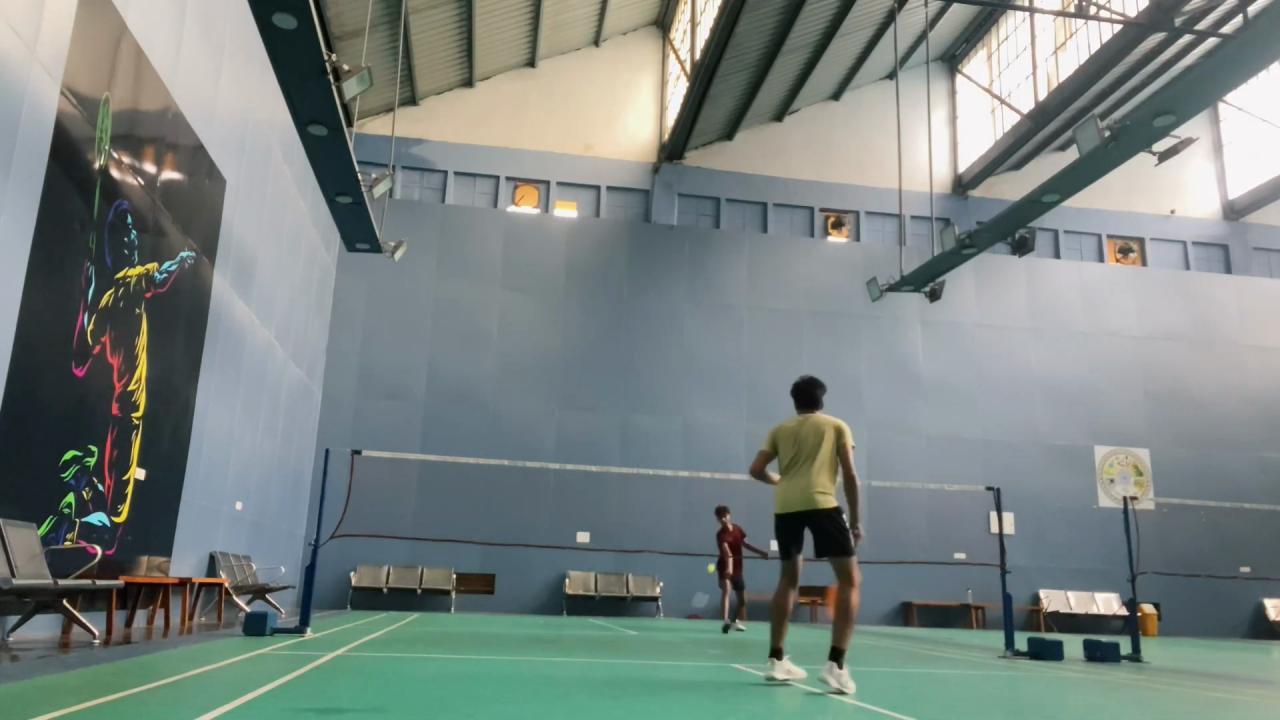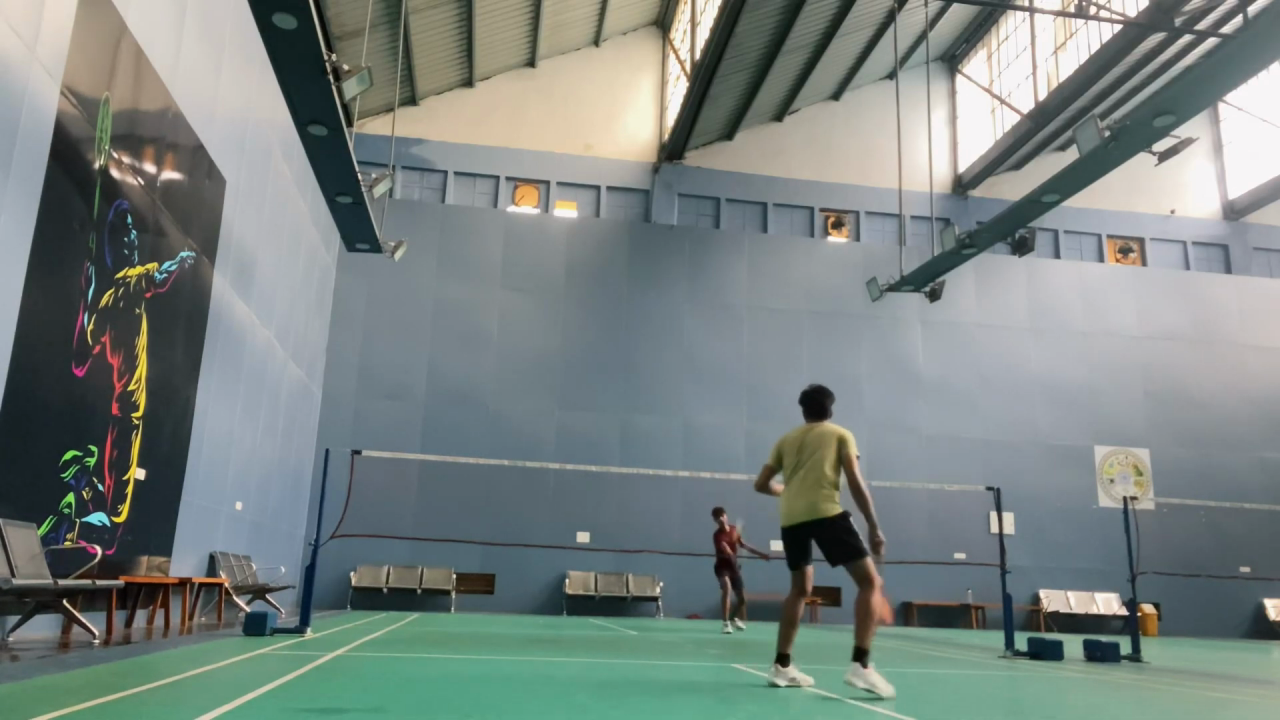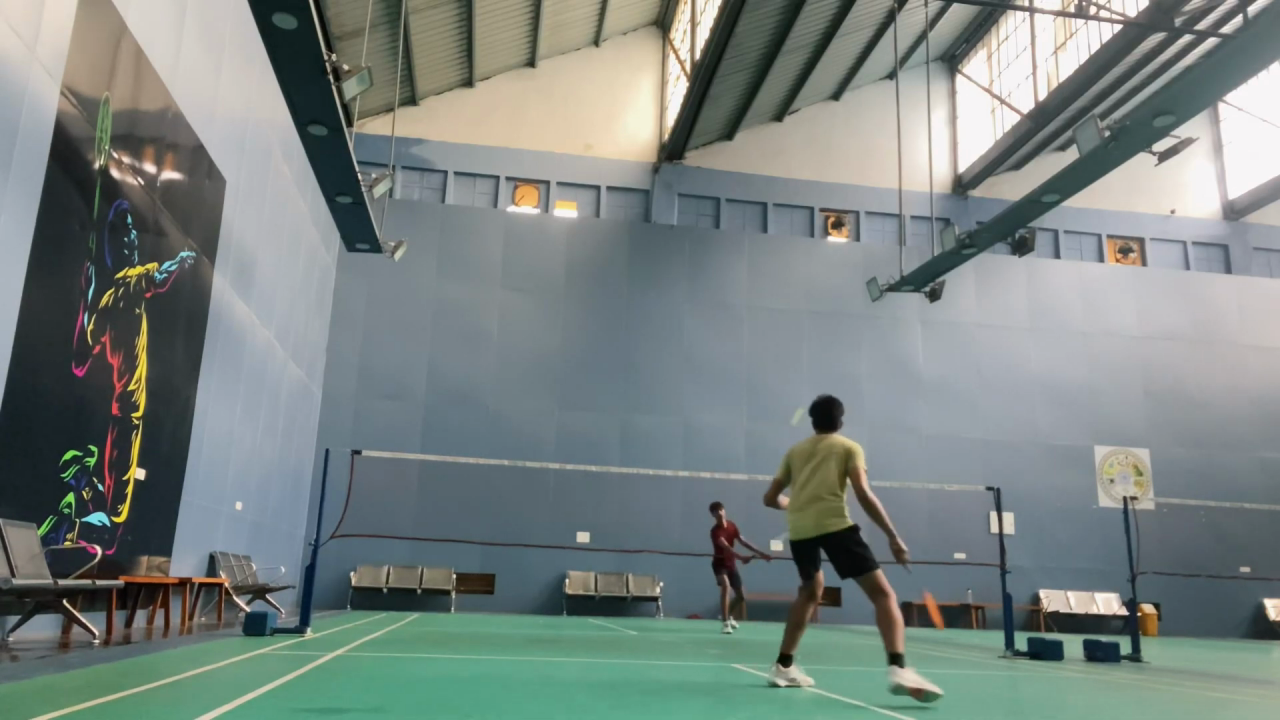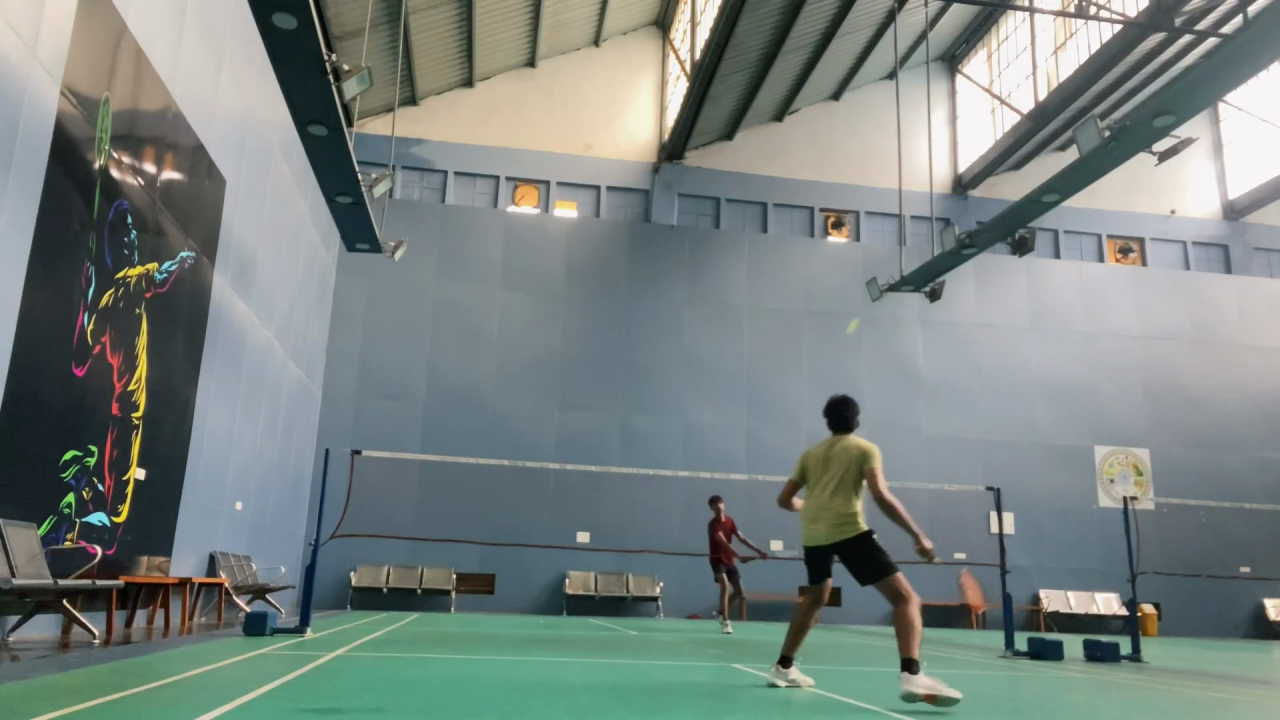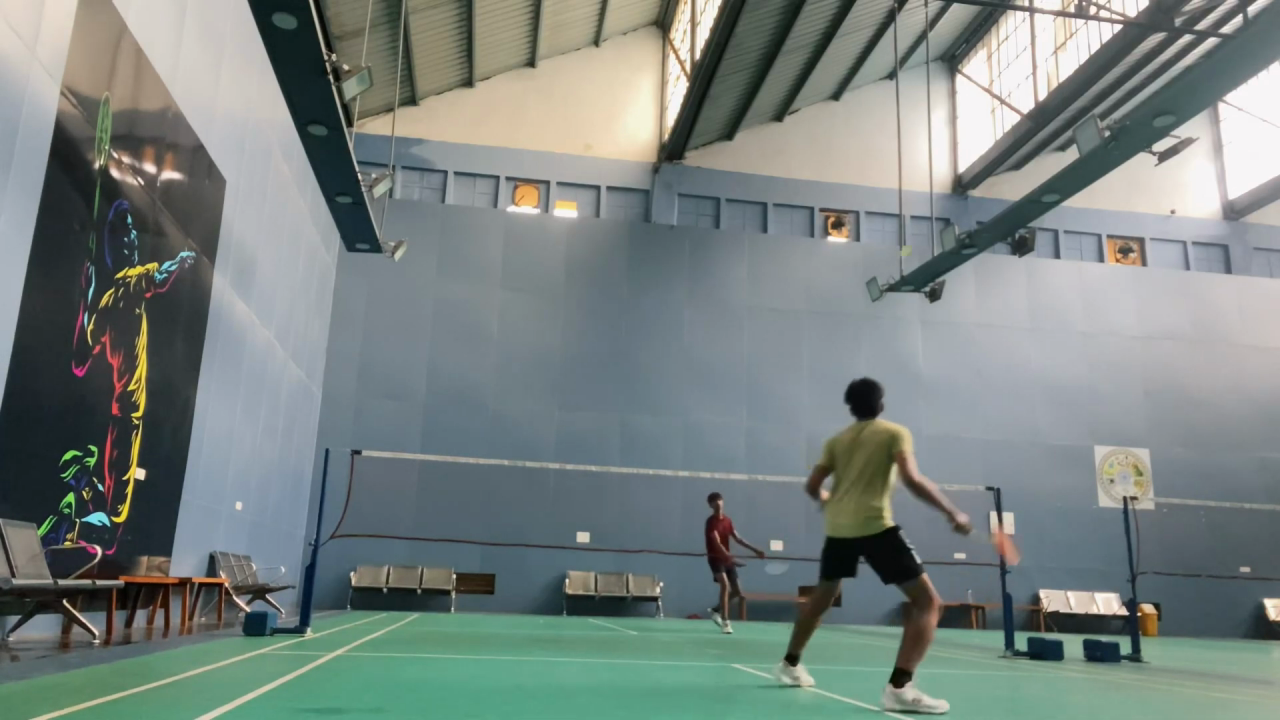
dt=0.1s
person 1, frame 1
left shoulder: (139, 278)
right shoulder: (101, 287)
left elbow: (159, 277)
right elbow: (81, 357)
left wrist: (176, 265)
right wrist: (86, 300)
left hip: (129, 393)
left knee: (119, 471)
left ankle: (112, 530)
person 1, frame 2
left shoulder: (138, 278)
right shoulder: (101, 286)
left elbow: (159, 277)
right elbow: (81, 356)
left wrist: (176, 265)
right wrist: (86, 300)
left hip: (128, 393)
left knee: (120, 469)
left ankle: (111, 531)
person 1, frame 3
left shoulder: (139, 277)
right shoulder: (101, 286)
left elbow: (159, 276)
right elbow: (82, 355)
left wrist: (176, 265)
right wrist: (86, 300)
left hip: (129, 392)
left knee: (120, 470)
left ankle: (111, 532)
person 1, frame 4
left shoulder: (138, 278)
right shoulder: (100, 285)
left elbow: (159, 277)
right elbow: (81, 358)
left wrist: (177, 264)
right wrist: (86, 300)
left hip: (128, 394)
left knee: (120, 468)
left ankle: (111, 532)
person 1, frame 5
left shoulder: (138, 278)
right shoulder: (100, 285)
left elbow: (159, 278)
right elbow: (80, 358)
left wrist: (177, 265)
right wrist: (86, 300)
left hip: (129, 394)
left knee: (119, 470)
left ankle: (111, 531)
person 2, frame 1
left shoulder: (780, 430)
right shoulder: (836, 426)
left elbow: (756, 470)
right elbow: (850, 476)
right wrist: (855, 520)
left hip: (786, 507)
right hip: (823, 504)
left knee: (789, 580)
right knee: (849, 581)
left ankle: (776, 659)
right ankle: (835, 665)
person 2, frame 2
left shoulder: (786, 440)
right shoulder: (841, 435)
left elbow: (762, 483)
right elbow: (856, 483)
right wrist: (875, 528)
left hip: (790, 518)
right hip: (826, 514)
left knee: (802, 589)
right knee: (869, 583)
left ankle: (782, 666)
right ankle: (860, 665)
person 2, frame 3
left shoulder: (795, 451)
right shoulder: (848, 448)
left elbow: (770, 498)
right elbow: (864, 496)
right wrist: (894, 538)
left hip: (799, 530)
right hip: (834, 525)
left knee: (810, 592)
right knee: (884, 596)
left ankle: (783, 666)
right ankle: (898, 670)
person 2, frame 4
left shoulder: (810, 454)
right shoulder: (865, 449)
left elbow: (784, 499)
right elbow: (882, 497)
right wrist: (918, 536)
left hip: (814, 536)
right hip: (849, 532)
left knee: (815, 597)
right knee: (906, 599)
left ankle: (783, 667)
right ankle: (912, 678)
person 2, frame 5
left shoulder: (837, 440)
right shoulder: (894, 433)
left elbow: (812, 487)
right elbow: (912, 479)
right wrist: (953, 513)
left hip: (838, 528)
right hip: (874, 525)
left knee: (823, 596)
right knee: (927, 603)
left ankle: (790, 664)
right ankle: (899, 687)
